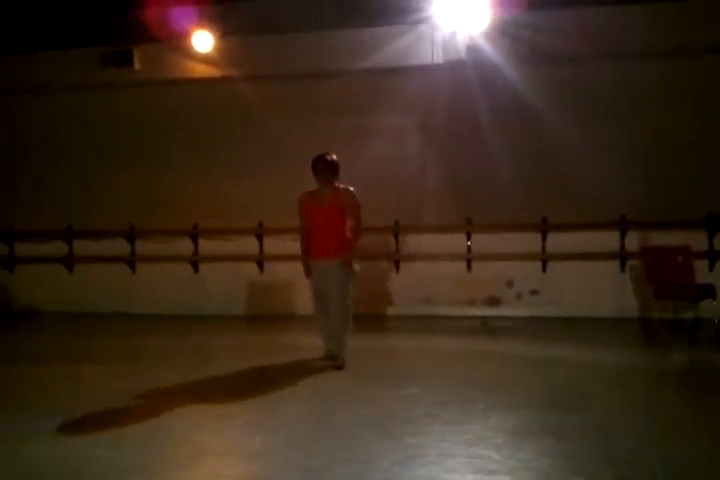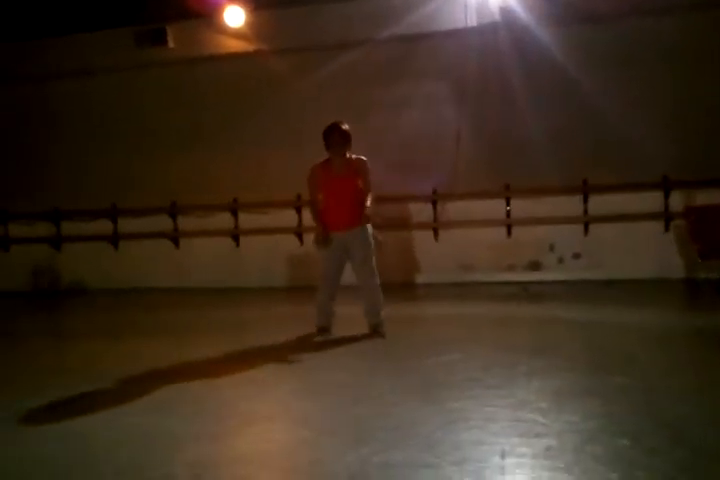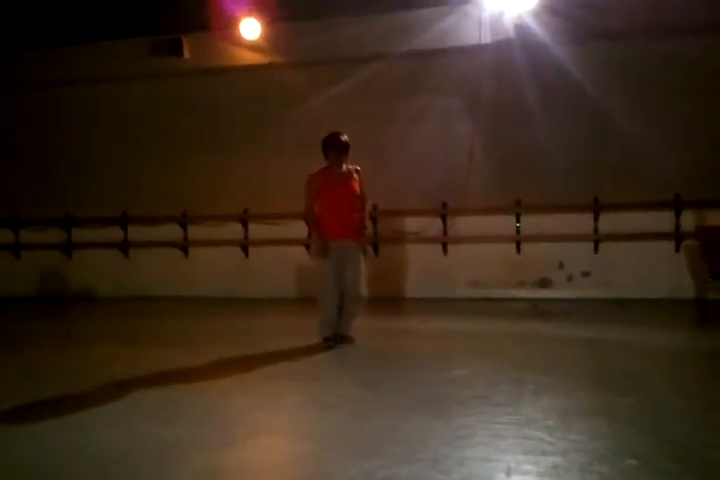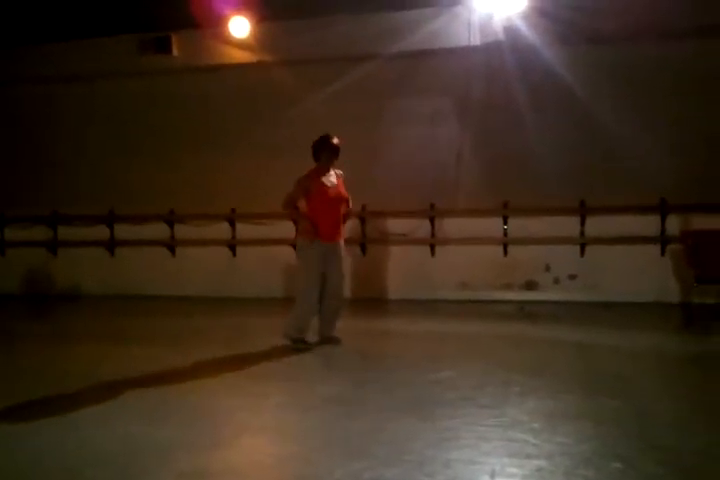
dt=0.7s
person 1, frame 1
left shoulder: (347, 195)
right shoulder: (306, 199)
left elbow: (356, 225)
right elbow: (305, 231)
left wrist: (350, 252)
right wrist: (305, 259)
left hip: (339, 259)
right hip: (316, 260)
left knee: (339, 306)
right knee: (322, 308)
left ankle: (336, 351)
right ankle: (331, 347)
person 1, frame 2
left shoulder: (360, 164)
right shoulder: (318, 171)
left elbow: (367, 191)
right elbow: (314, 202)
left wrist: (366, 206)
right wrist: (320, 228)
left hip: (358, 231)
right hip: (332, 234)
left knee: (369, 278)
right knee: (328, 280)
left ankle: (375, 322)
right ankle: (323, 323)
person 1, frame 3
left shoulder: (355, 173)
right shoulder: (316, 179)
left elbow: (362, 204)
right elbow: (309, 212)
left wrist: (363, 230)
right wrist: (317, 239)
left hip: (352, 242)
right hip: (329, 243)
left knee: (352, 290)
right knee: (329, 290)
left ankle: (343, 330)
right ankle: (328, 332)
person 1, frame 4
left shoulder: (339, 176)
right shoulder: (307, 180)
right elbow: (288, 204)
left wrist: (348, 211)
right wrist: (304, 222)
left hip: (335, 242)
right hip: (313, 242)
left knee: (335, 291)
right knee: (309, 291)
left ankle: (327, 332)
right ankle: (294, 332)
